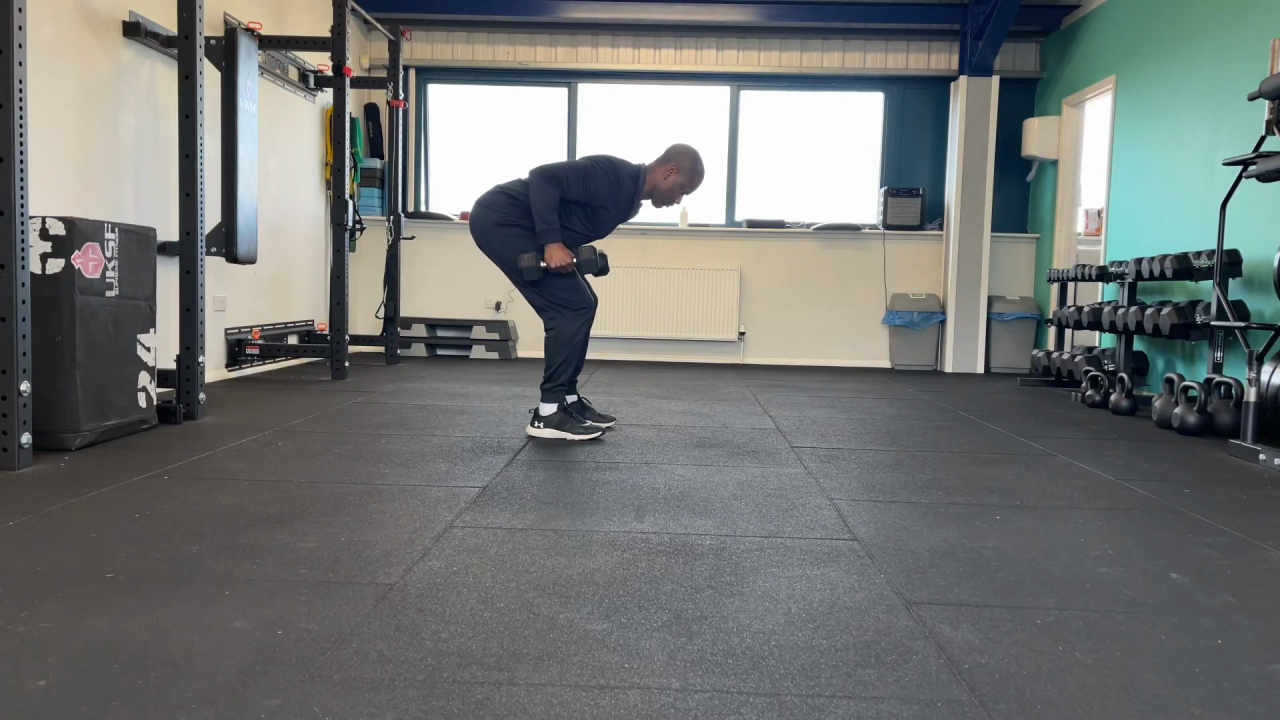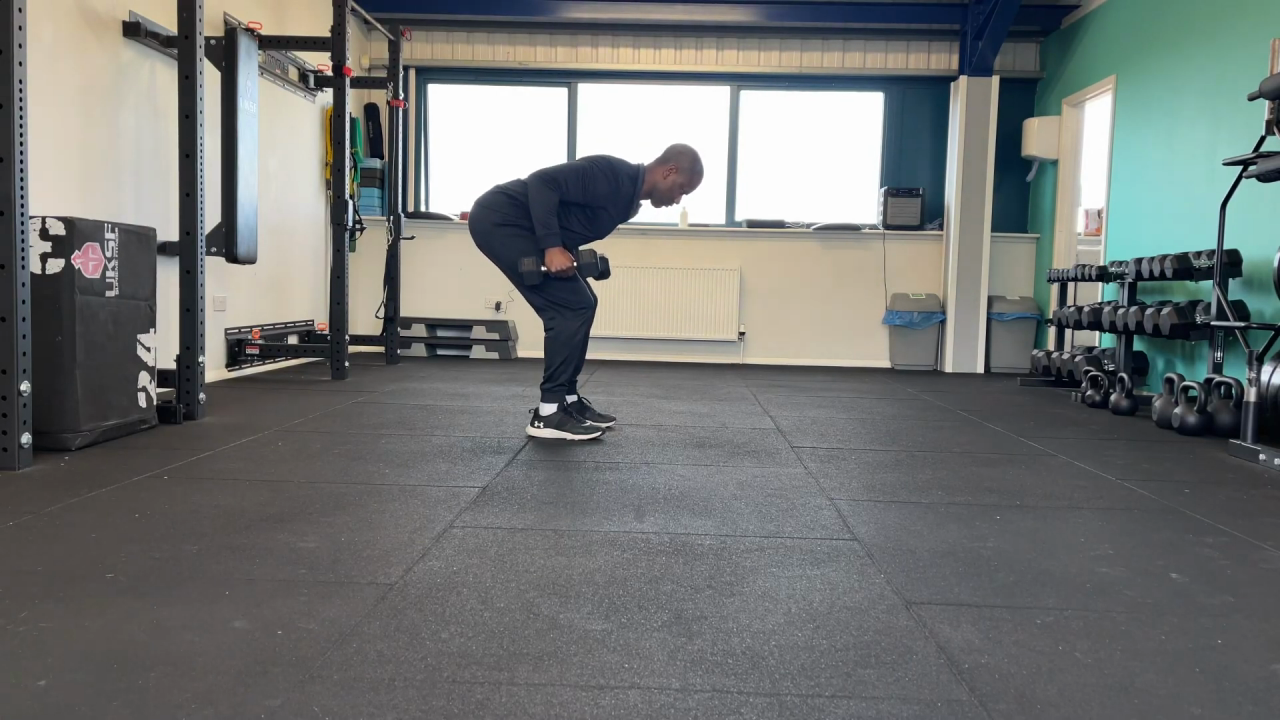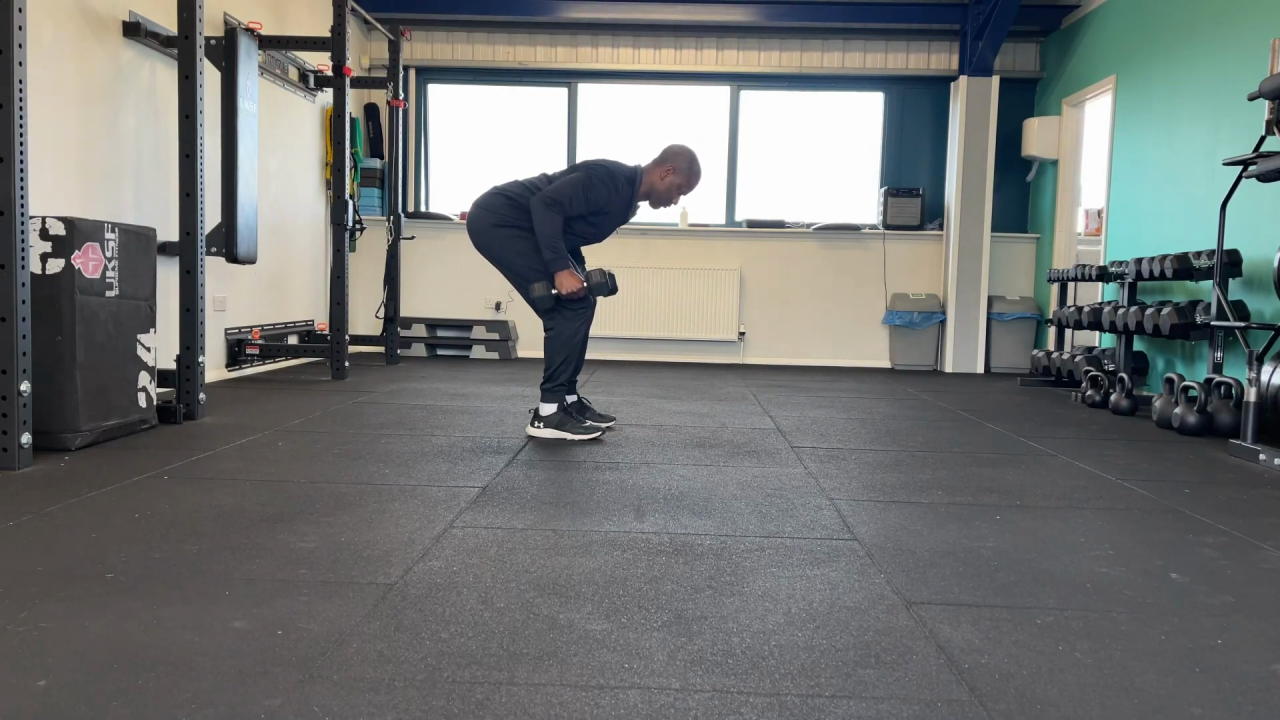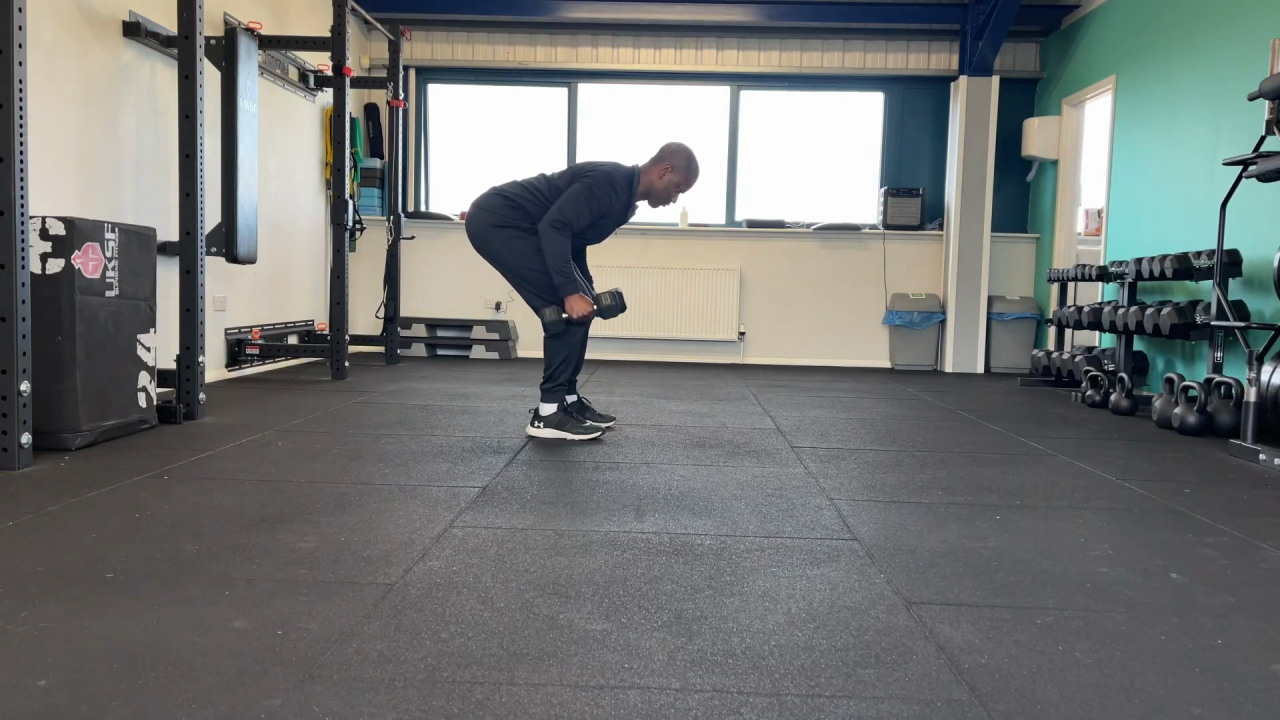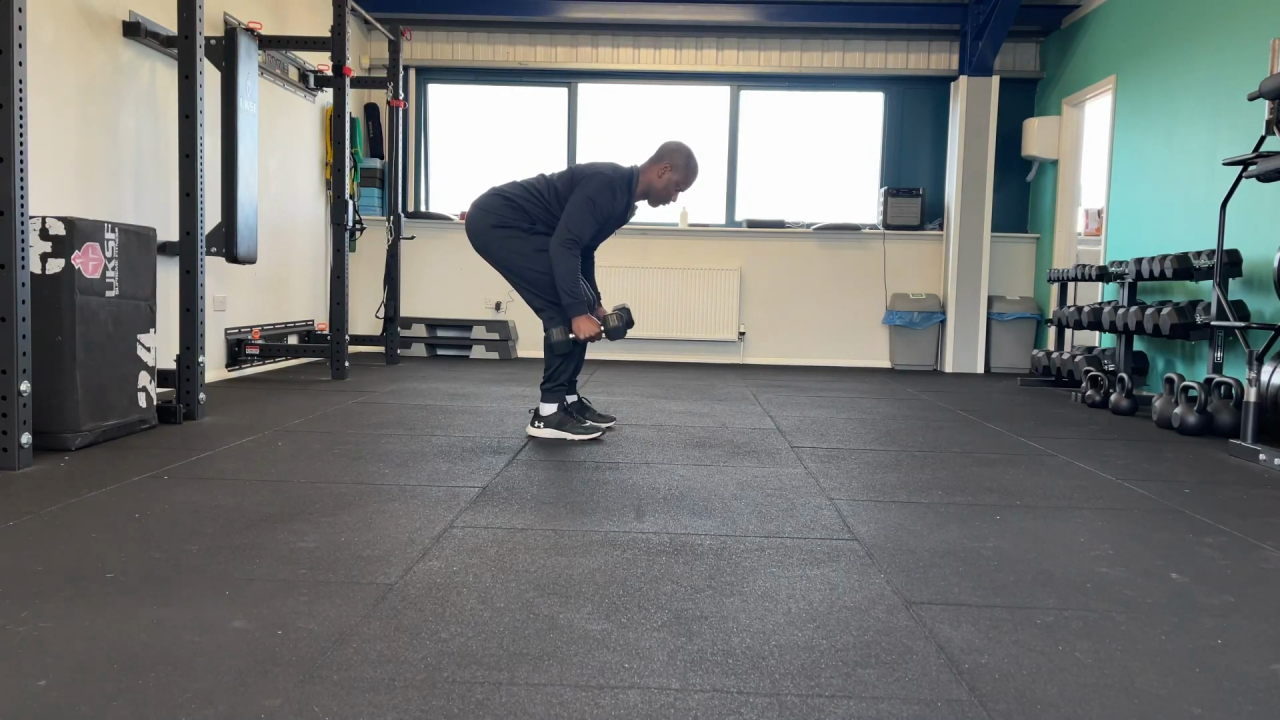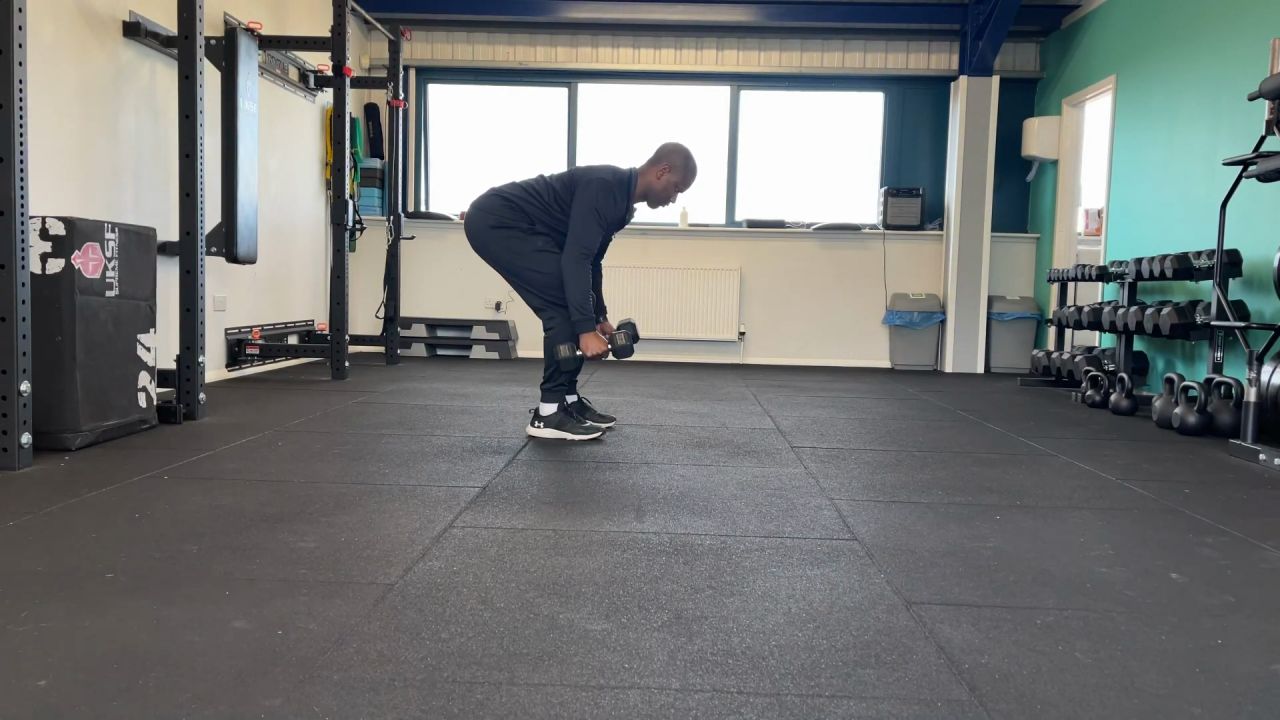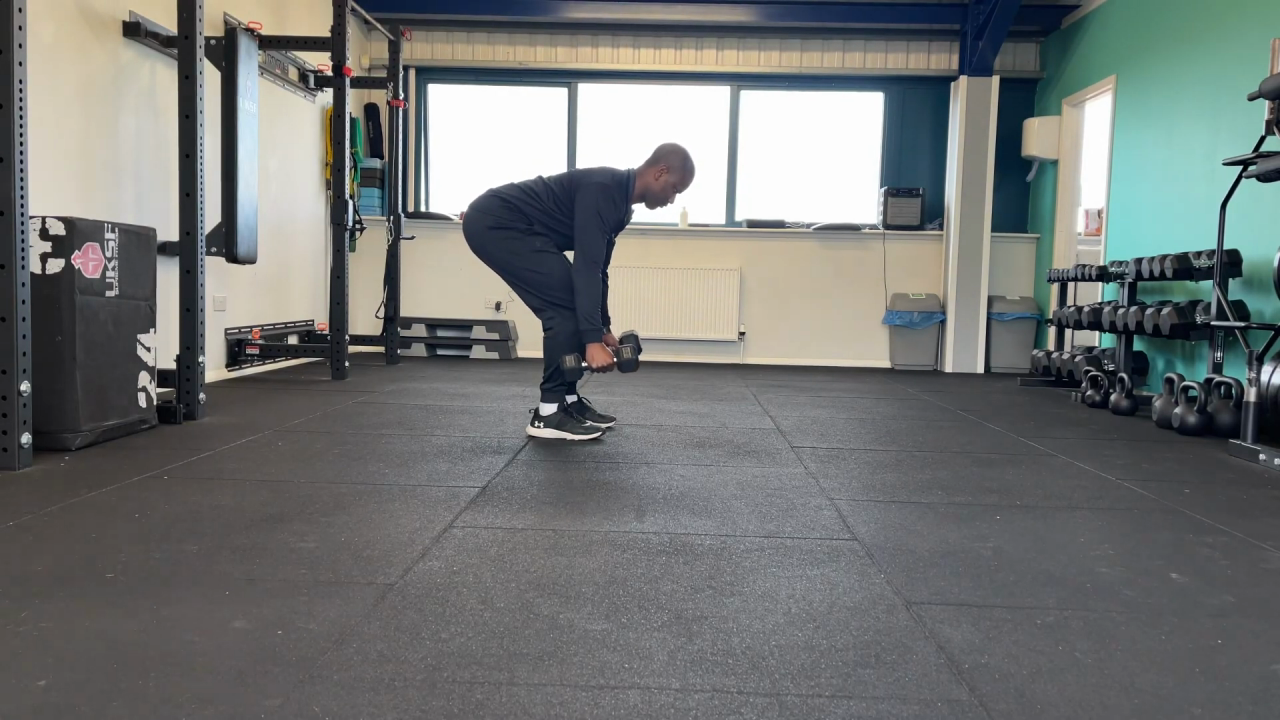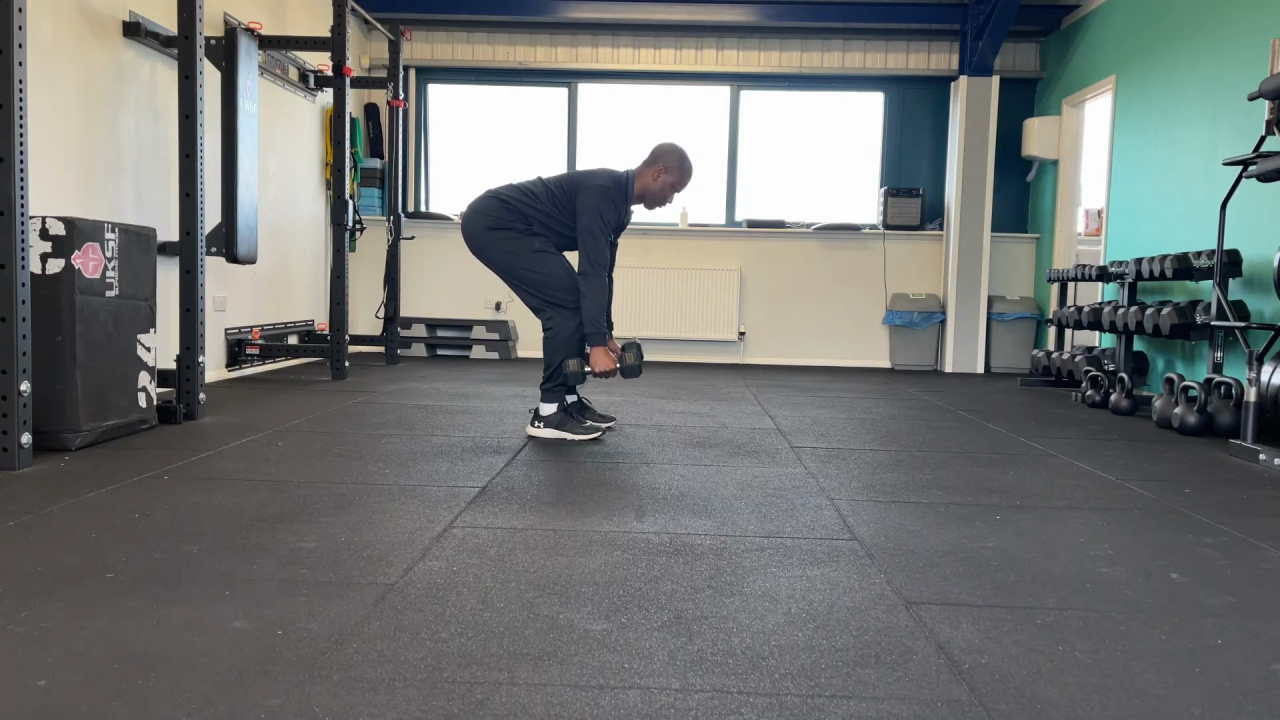
dt=0.3s
person 1, frame 1
left shoulder: (629, 198)
right shoulder: (614, 176)
right elbow: (543, 177)
right wrist: (551, 242)
left hip: (515, 224)
right hip: (499, 218)
left knee: (581, 305)
right knee: (572, 307)
left ankle: (566, 400)
right ankle: (548, 414)
person 1, frame 2
left shoulder: (628, 197)
right shoulder: (613, 176)
right elbow: (542, 181)
left wrist: (573, 260)
right wrist: (552, 246)
left hip: (518, 223)
right hip: (499, 219)
left knee: (580, 304)
right knee: (571, 307)
left ankle: (567, 400)
right ankle: (548, 414)
person 1, frame 3
left shoulder: (625, 197)
right shoulder: (612, 180)
right elbow: (545, 203)
left wrist: (579, 274)
right wrist: (561, 269)
left hip: (509, 224)
right hip: (497, 219)
left knee: (579, 305)
right knee: (571, 308)
left ankle: (567, 400)
right ankle: (549, 414)
person 1, frame 4
left shoulder: (624, 196)
right shoulder: (609, 182)
left elbow: (574, 236)
right elbow: (554, 227)
left wrist: (584, 289)
right wrist: (571, 292)
left hip: (508, 224)
right hip: (496, 221)
left knee: (579, 307)
right knee: (567, 309)
left ankle: (567, 400)
right ankle: (549, 413)
person 1, frame 5
left shoulder: (622, 196)
right shoulder: (608, 185)
left elbow: (581, 246)
right elbow: (564, 244)
left wrist: (593, 303)
right wrist: (578, 312)
left hip: (508, 224)
right hip: (497, 222)
left knee: (578, 306)
right knee: (566, 311)
left ankle: (567, 400)
right ankle: (549, 413)
person 1, frame 6
left shoulder: (621, 199)
right shoulder: (605, 186)
left elbow: (591, 260)
right elbow: (576, 258)
left wrist: (599, 316)
right wrist: (586, 329)
left hip: (506, 224)
right hip: (496, 222)
left knee: (572, 306)
right knee: (566, 307)
left ankle: (567, 400)
right ankle: (549, 413)
person 1, frame 7
left shoulder: (619, 201)
right shoulder: (605, 190)
left elbow: (597, 268)
right elbow: (585, 267)
left wrist: (603, 328)
right wrist: (592, 340)
left hip: (503, 225)
right hip: (494, 223)
left knee: (570, 306)
right knee: (567, 306)
left ankle: (566, 401)
right ankle: (549, 413)
person 1, frame 8
left shoulder: (618, 201)
right shoulder: (603, 192)
left elbow: (603, 272)
right elbow: (591, 272)
left wrist: (605, 335)
right wrist: (597, 344)
left hip: (502, 226)
right hip: (493, 224)
left knee: (571, 305)
right knee: (568, 305)
left ankle: (566, 400)
right ankle: (549, 413)
